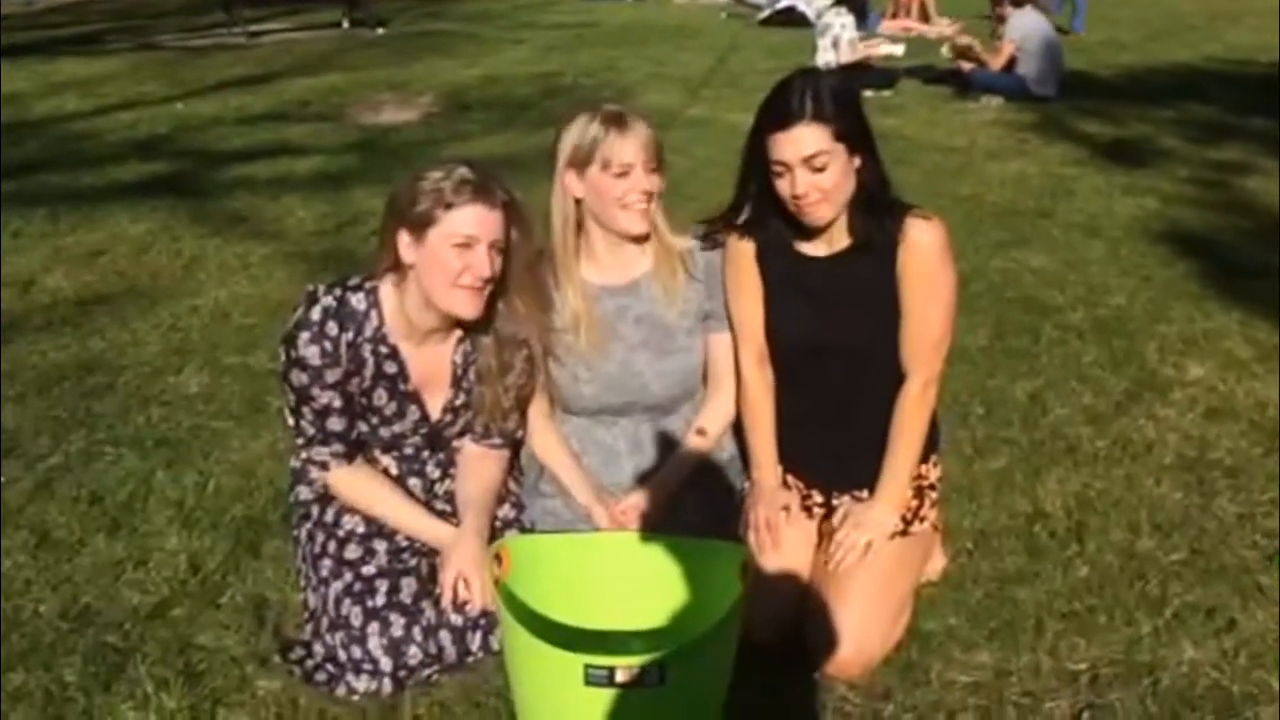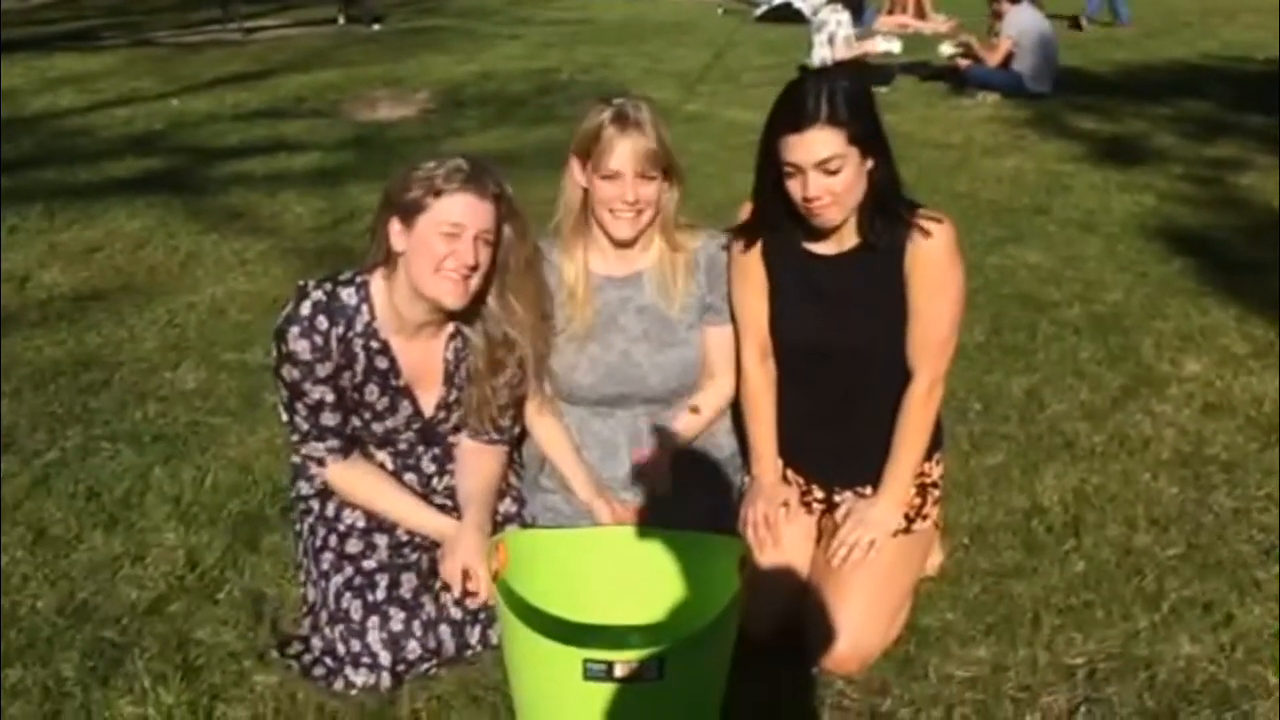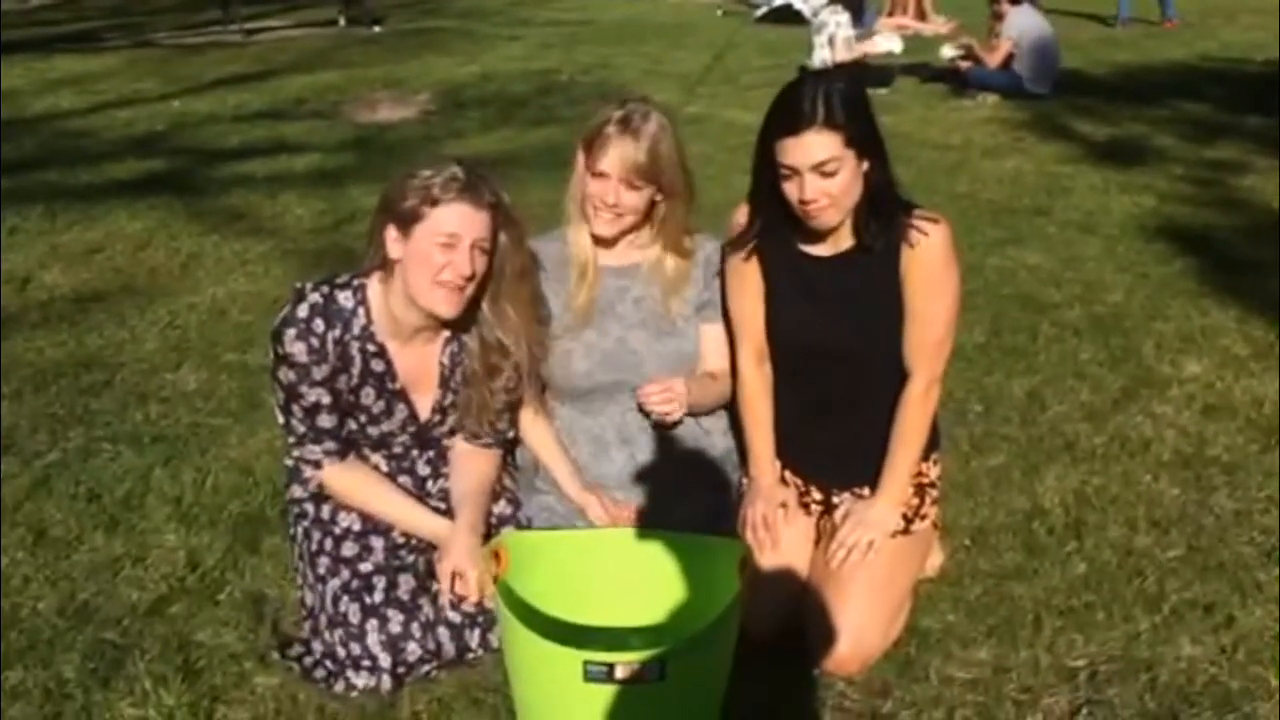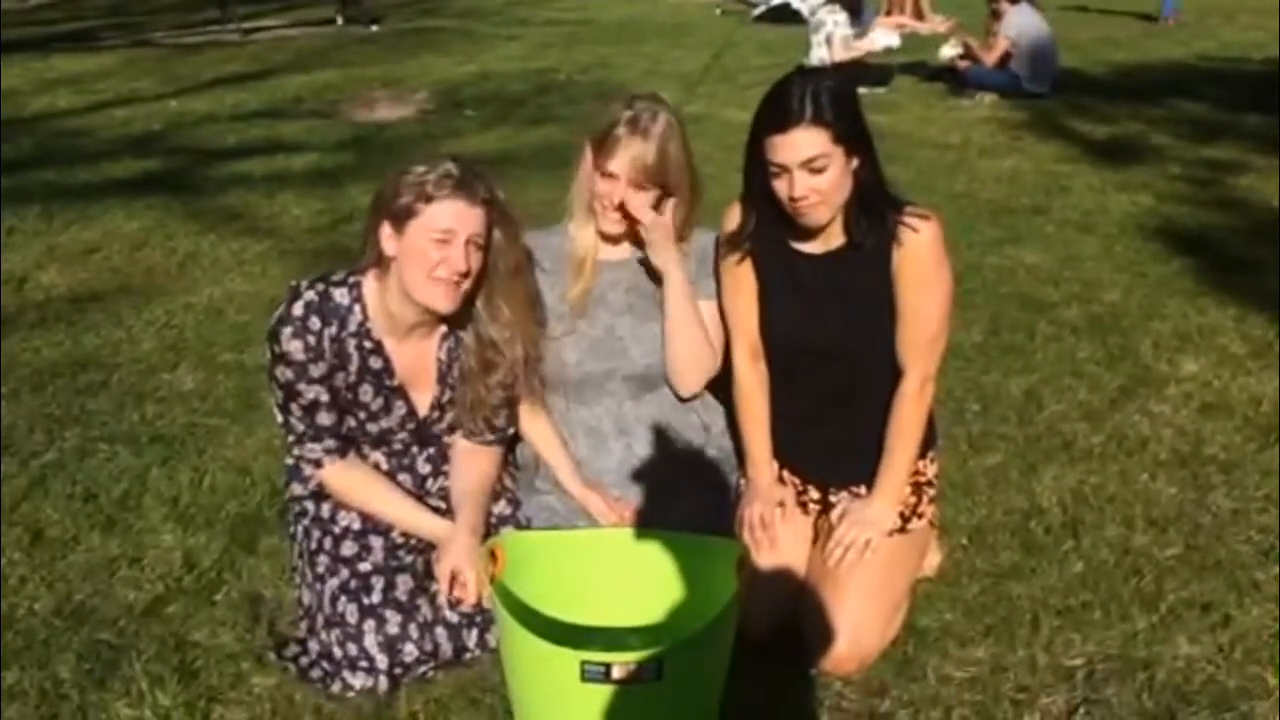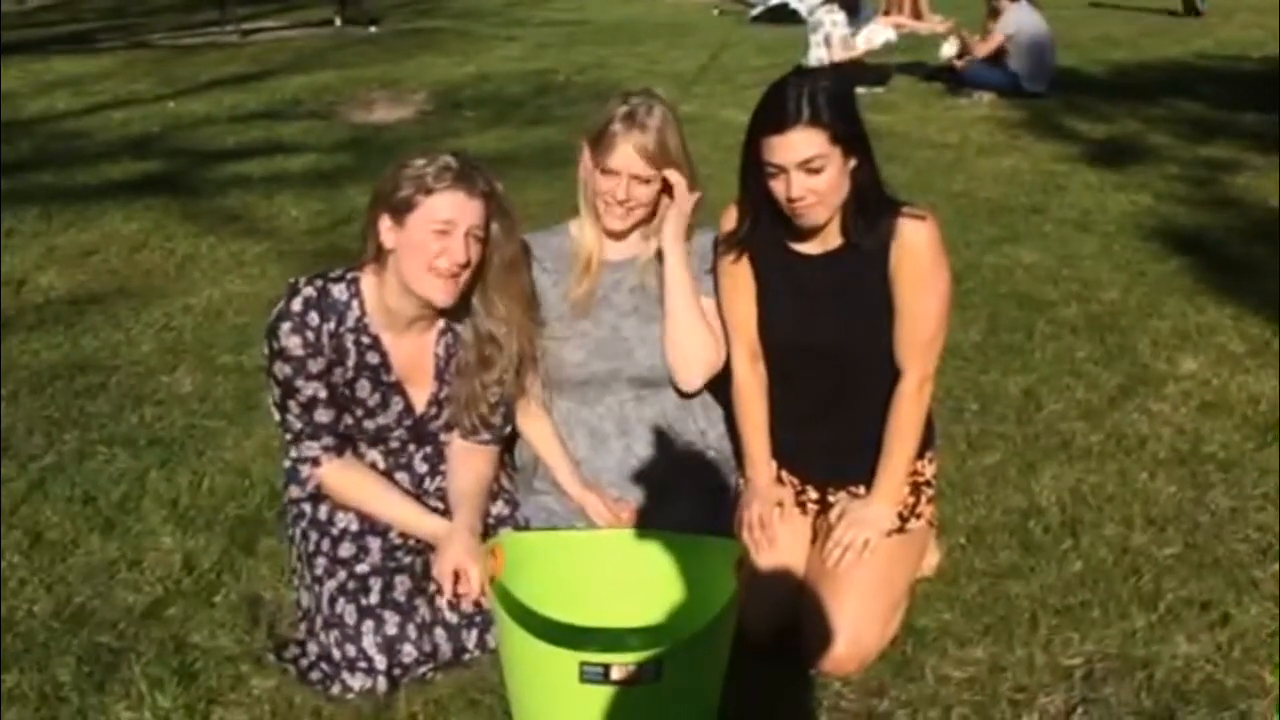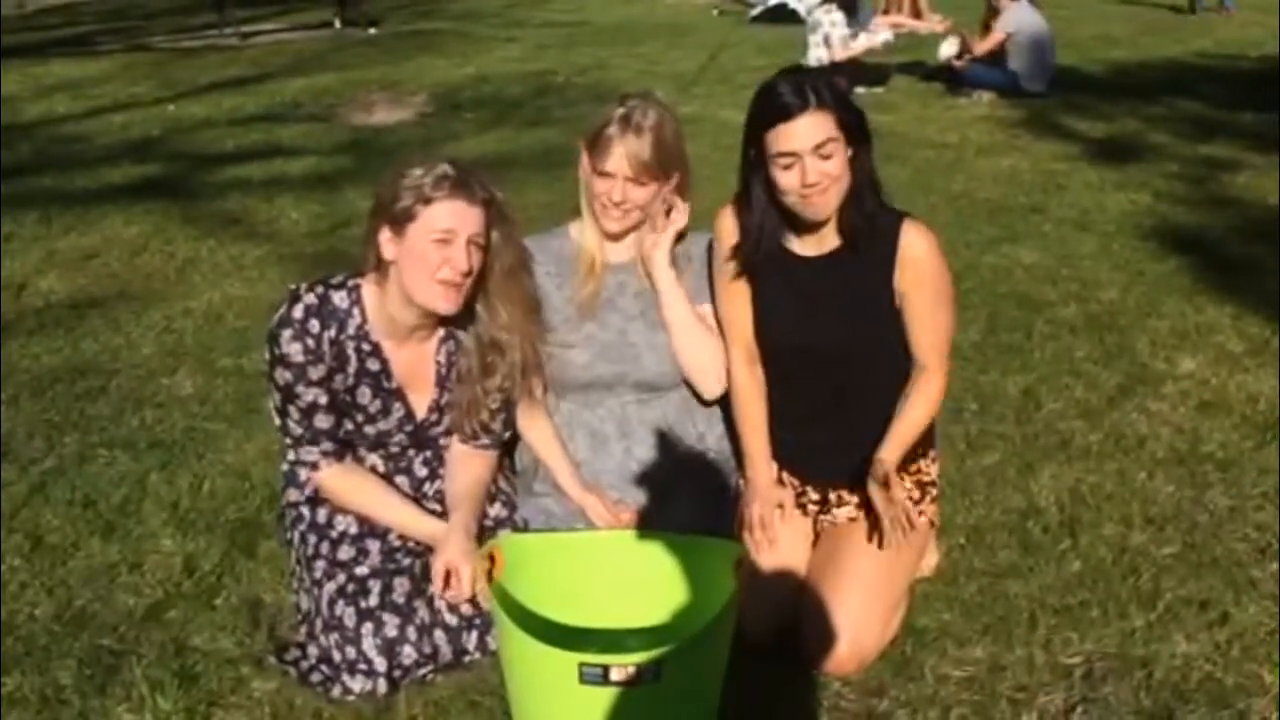
dt=0.4s
person 1, frame 1
left shoulder: (914, 239)
right shoulder: (751, 235)
left elbow: (920, 379)
right elbow: (754, 362)
left wrist: (884, 505)
right wrist: (765, 480)
left hip: (884, 470)
right hip: (792, 468)
left knee: (843, 655)
right knee: (758, 627)
left ankle: (911, 546)
person 1, frame 2
left shoulder: (923, 240)
right shoulder: (759, 229)
left elbow: (925, 379)
right elbow: (756, 358)
left wrist: (887, 504)
right wrist: (765, 477)
left hip: (889, 468)
right hip: (793, 463)
left knee: (841, 650)
right knee: (755, 622)
left ankle: (909, 542)
right ankle: (820, 546)
person 1, frame 3
left shoulder: (919, 241)
right shoulder: (754, 229)
left elbow: (923, 380)
right elbow: (752, 359)
left wrist: (885, 504)
right wrist: (763, 478)
left hip: (887, 467)
right hip: (790, 464)
left knee: (841, 652)
right knee: (753, 622)
left ankle: (908, 545)
right ankle: (827, 544)
person 1, frame 4
left shoulder: (910, 237)
right shoulder: (747, 228)
left elbow: (917, 377)
right elbow: (748, 359)
left wrist: (882, 502)
right wrist: (760, 476)
left hip: (882, 466)
right hip: (787, 462)
left knee: (838, 649)
right knee: (752, 621)
left ankle: (906, 545)
person 1, frame 5
left shoulder: (907, 236)
right shoulder: (744, 229)
left elbow: (916, 377)
right elbow: (747, 359)
left wrist: (882, 501)
right wrist: (759, 477)
left hip: (881, 466)
right hip: (786, 462)
left knee: (836, 649)
right knee: (751, 622)
left ankle: (905, 544)
right ankle: (839, 544)
person 1, frame 6
left shoulder: (906, 243)
right shoulder: (739, 230)
left elbow: (930, 367)
right elbow: (744, 361)
left wrist: (893, 453)
right wrist: (760, 475)
left hip: (880, 465)
right hip: (782, 466)
left knee: (839, 650)
right knee: (754, 623)
left ankle: (904, 542)
right ankle: (826, 547)
person 2, frame 1
left shoulder: (505, 324)
right shoulder: (328, 325)
left elbow: (487, 442)
right elbow: (335, 465)
left wrist: (472, 536)
right wrist: (447, 539)
left hip: (464, 498)
right hip: (354, 504)
right knee: (384, 649)
person 2, frame 2
left shoulder: (497, 321)
right shoulder: (319, 320)
left elbow: (485, 438)
right elbow: (332, 461)
left wrist: (474, 527)
right wrist: (447, 532)
left hip: (462, 495)
right hip: (354, 500)
right knee: (382, 648)
person 2, frame 3
left shoulder: (490, 325)
right shoulder: (315, 322)
left elbow: (479, 440)
right elbow: (326, 463)
left wrist: (467, 530)
right wrist: (442, 533)
left hip: (457, 498)
right hip: (350, 502)
right knee: (380, 651)
person 2, frame 4
left shoulder: (486, 320)
right shoulder: (311, 320)
left elbow: (480, 438)
right elbow: (327, 461)
left wrist: (467, 531)
right wrist: (441, 533)
left hip: (456, 495)
right hip: (350, 502)
right knee: (377, 650)
person 2, frame 5
left shoulder: (484, 318)
right shoulder: (309, 317)
left elbow: (476, 438)
right elbow: (323, 460)
left wrist: (466, 530)
right wrist: (440, 533)
left hip: (456, 498)
right hip: (348, 504)
right knee: (374, 655)
person 2, frame 6
left shoulder: (484, 323)
right shoulder: (310, 323)
left elbow: (475, 441)
right elbow: (323, 465)
left wrist: (461, 530)
right wrist: (437, 534)
left hip: (452, 499)
right hip: (345, 505)
right knee: (375, 655)
person 3, frame 1
left shoulder: (700, 266)
left elbow: (726, 389)
right elbow: (535, 416)
left wrist: (663, 486)
right wrist: (591, 501)
left hip: (691, 493)
right hip: (573, 502)
person 3, frame 2
left shoulder: (705, 258)
right shoulder: (543, 271)
left elbow: (722, 379)
right elbow: (535, 403)
left wrist: (670, 444)
right wrist: (591, 495)
left hip: (692, 487)
right hip: (574, 493)
person 3, frame 3
left shoulder: (700, 260)
right shoulder: (539, 266)
left elbow: (721, 388)
right elbow: (522, 401)
left wrist: (687, 393)
right wrist: (578, 491)
left hip: (688, 485)
right hip: (569, 494)
person 3, frame 4
left shoulder: (699, 253)
right shoulder: (538, 258)
left elbow: (691, 379)
right elbow: (524, 396)
left wrist: (671, 265)
right wrist: (578, 487)
left hip: (684, 481)
right hip: (567, 493)
person 3, frame 5
left shoulder: (700, 254)
right shoulder: (538, 260)
left elbow: (694, 373)
right elbow: (524, 398)
left wrist: (673, 245)
right wrist: (577, 489)
left hip: (683, 483)
right hip: (565, 494)
person 3, frame 6
left shoulder: (697, 257)
right shoulder: (538, 262)
left elbow: (713, 382)
right elbow: (524, 400)
left wrist: (661, 270)
right wrist: (578, 491)
left hip: (683, 484)
right hip: (566, 493)
